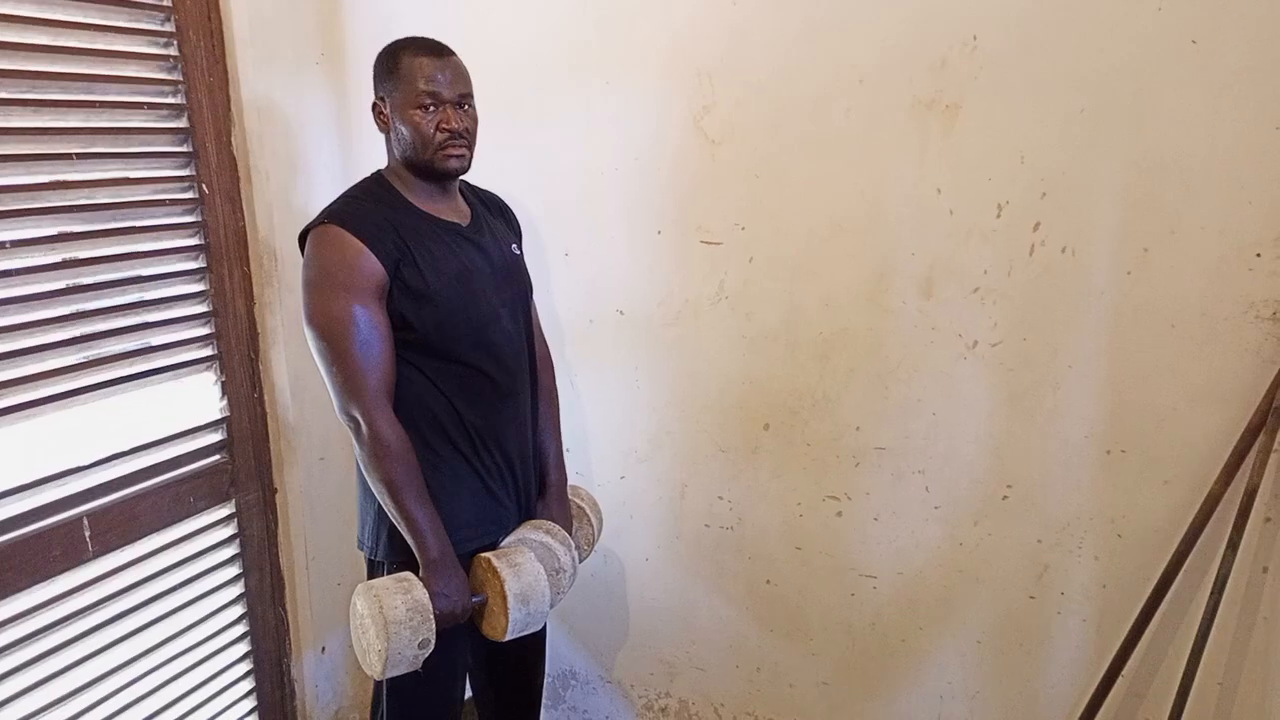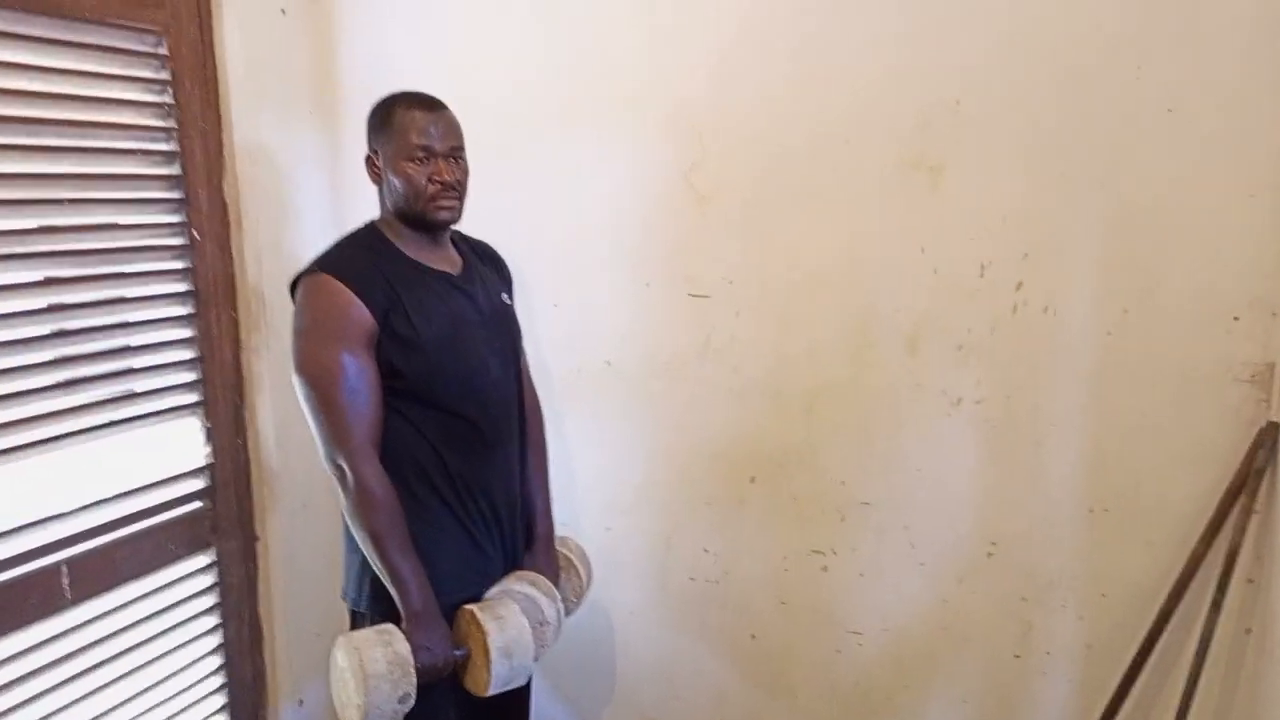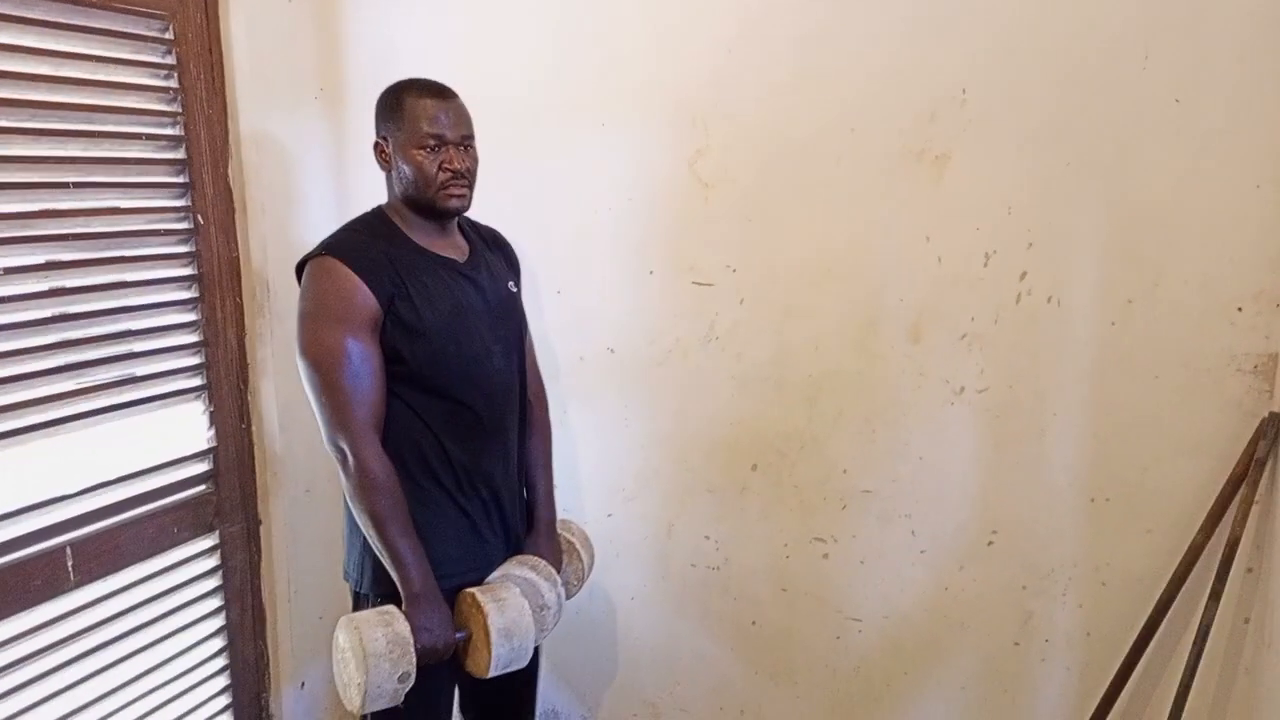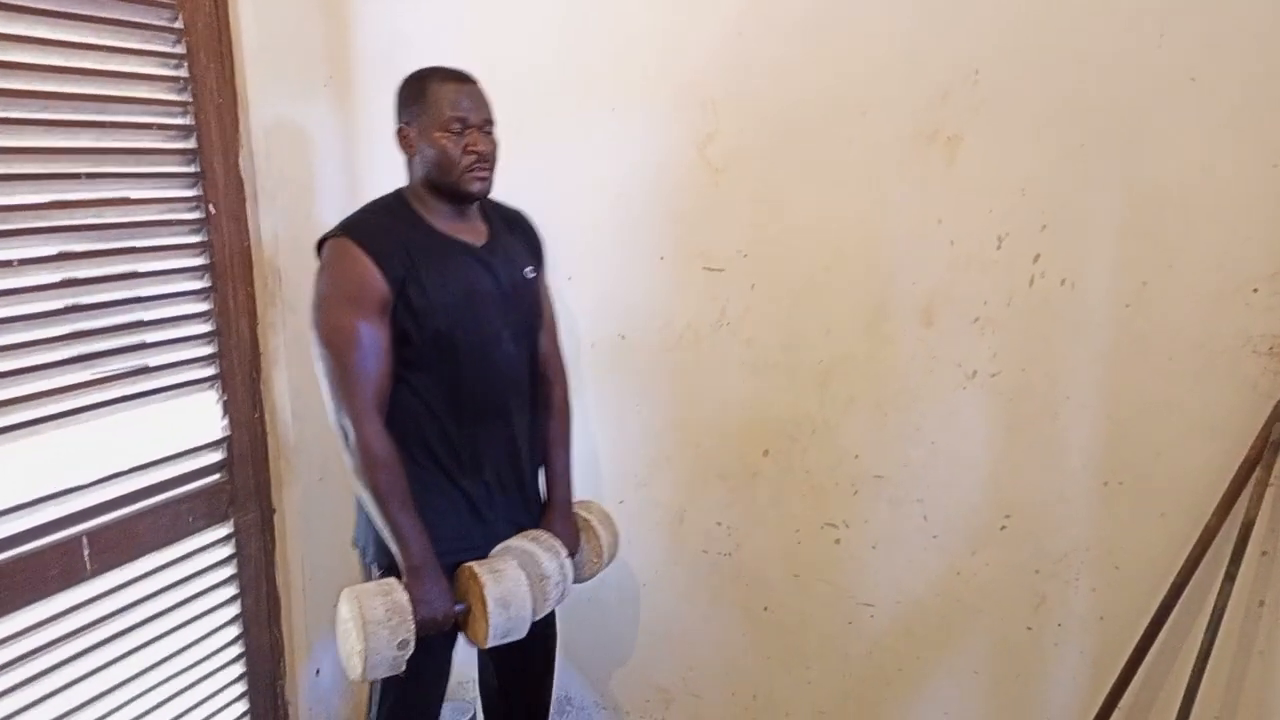
dt=0.5s
person 1, frame 1
left shoulder: (496, 215)
right shoulder: (349, 239)
right elbow: (369, 416)
left wrist: (555, 487)
right wrist: (436, 557)
left hip: (517, 512)
right hip: (424, 531)
person 1, frame 2
left shoulder: (488, 266)
right shoulder: (339, 290)
right elbow: (355, 464)
left wrist: (542, 540)
right wrist: (417, 608)
left hip: (505, 567)
right hip: (411, 583)
person 1, frame 3
left shoulder: (496, 252)
right shoulder: (345, 273)
right elbow: (357, 448)
left wrist: (545, 525)
right wrist: (417, 590)
left hip: (505, 546)
right hip: (413, 561)
person 1, frame 4
left shoulder: (518, 234)
right shoulder: (362, 254)
right elbow: (361, 424)
left wrist: (559, 504)
right wrist: (418, 563)
left hip: (516, 518)
right hip: (419, 529)
